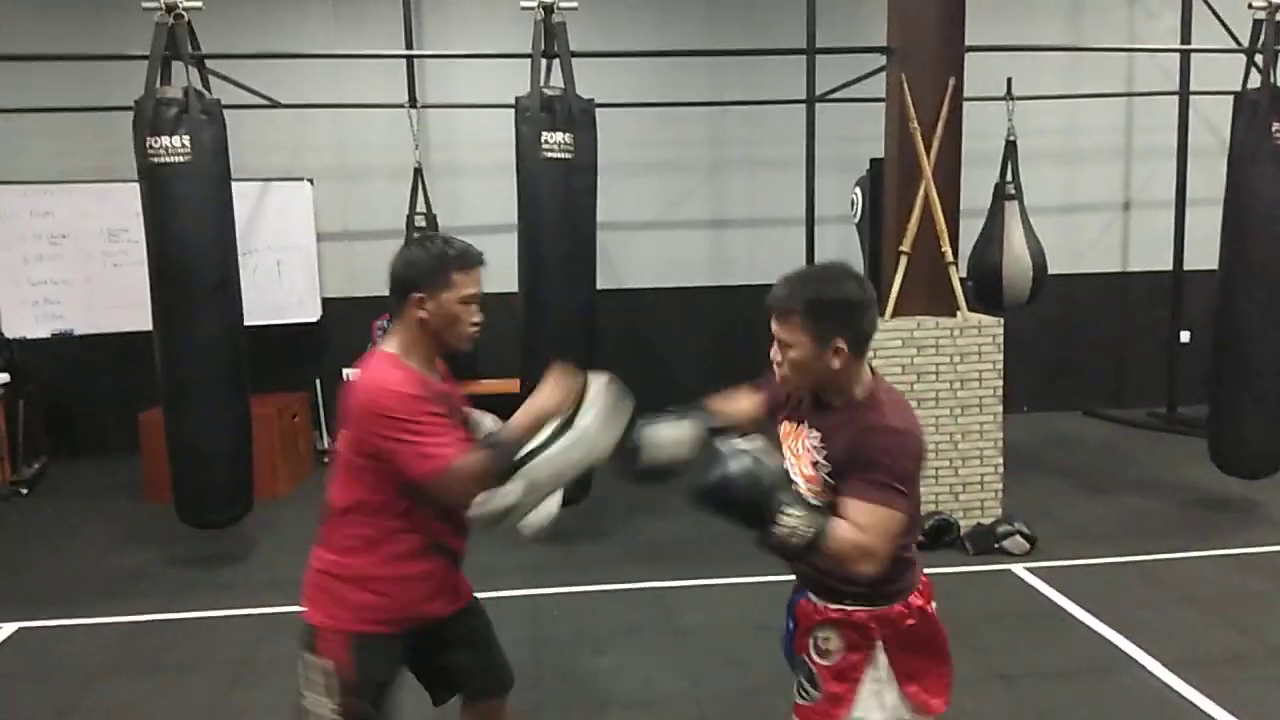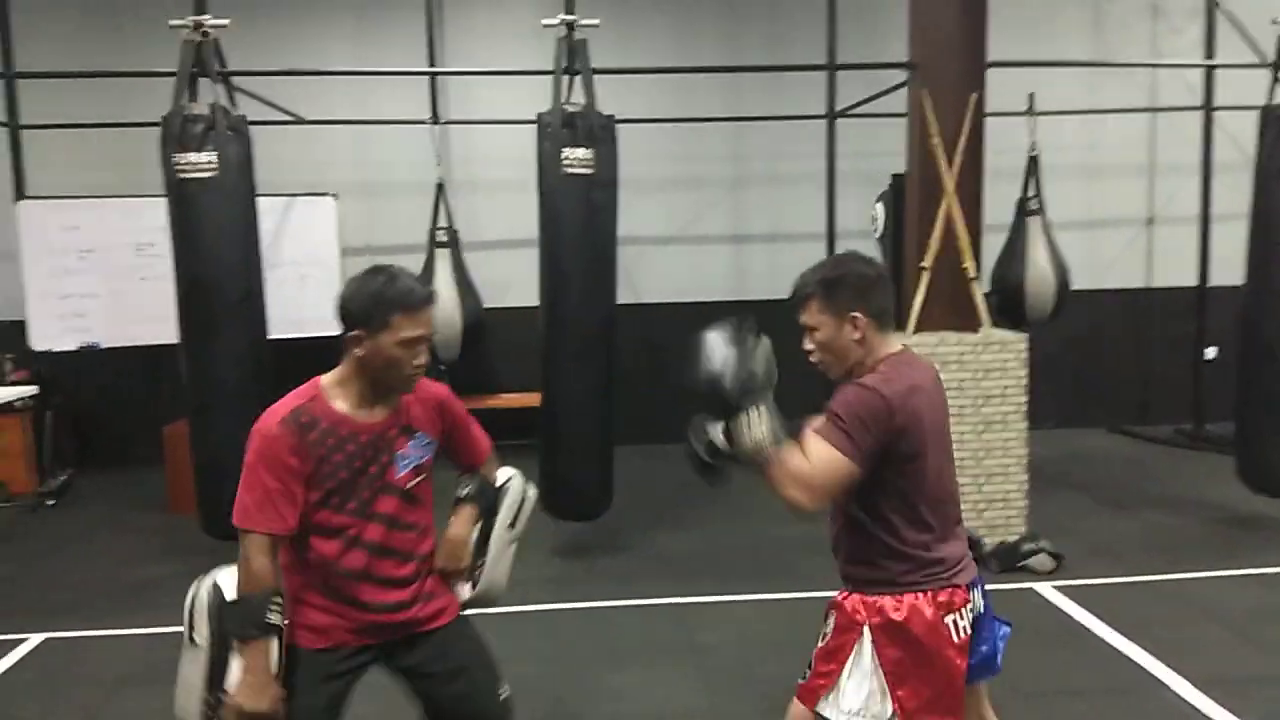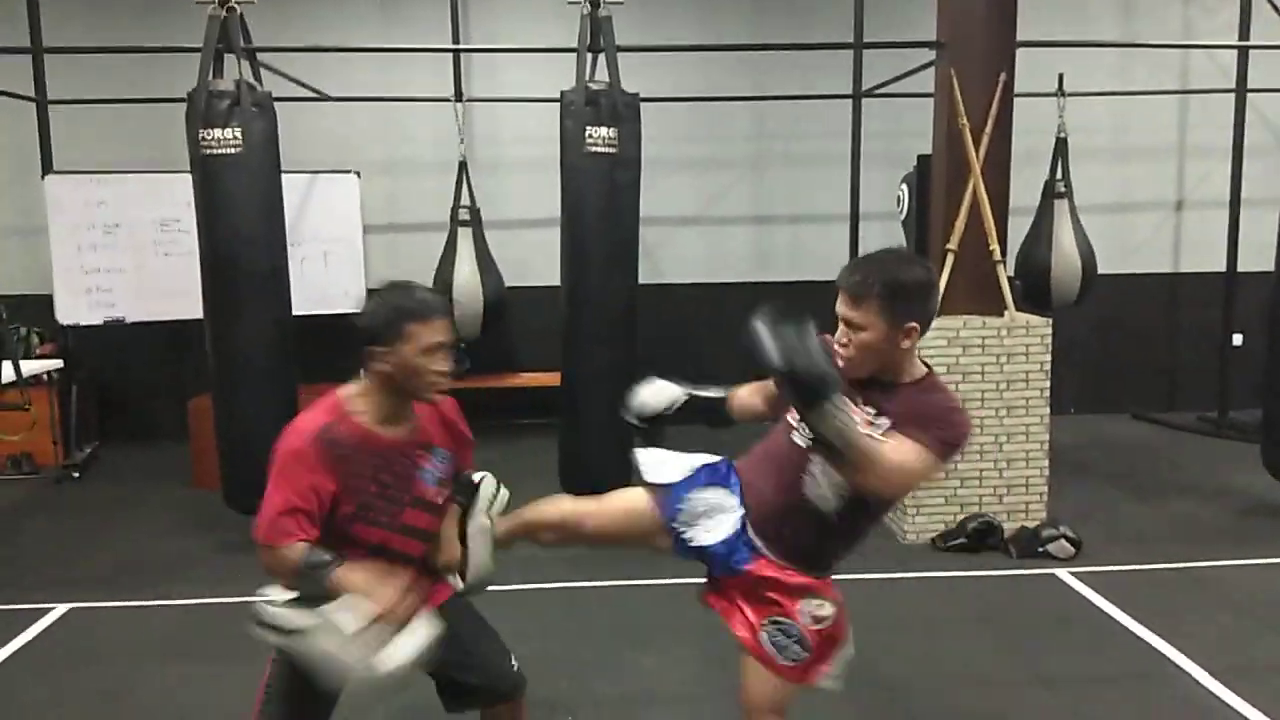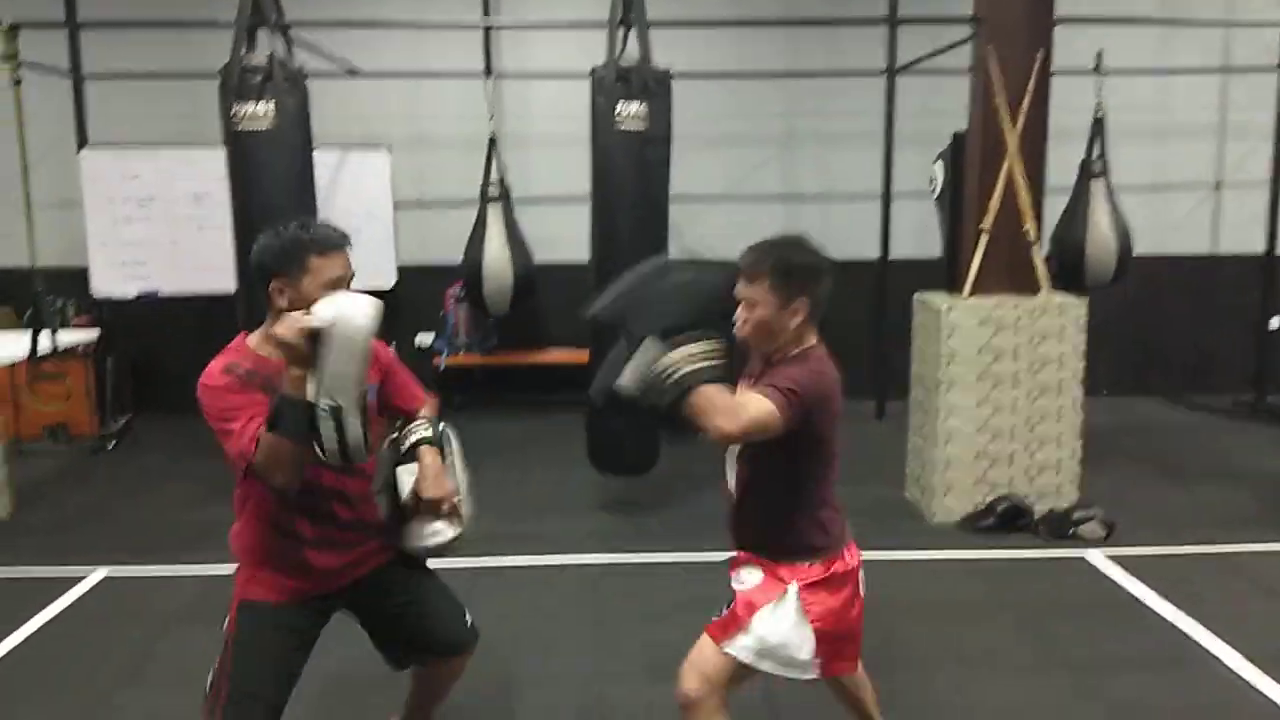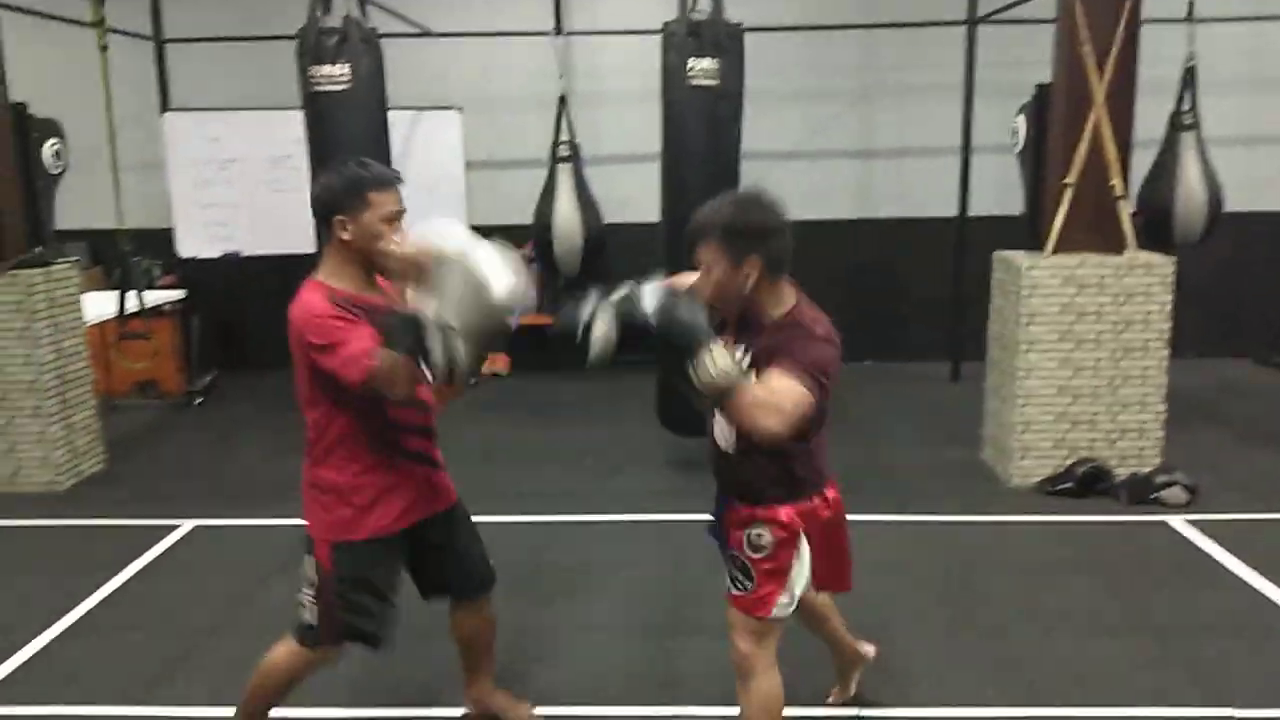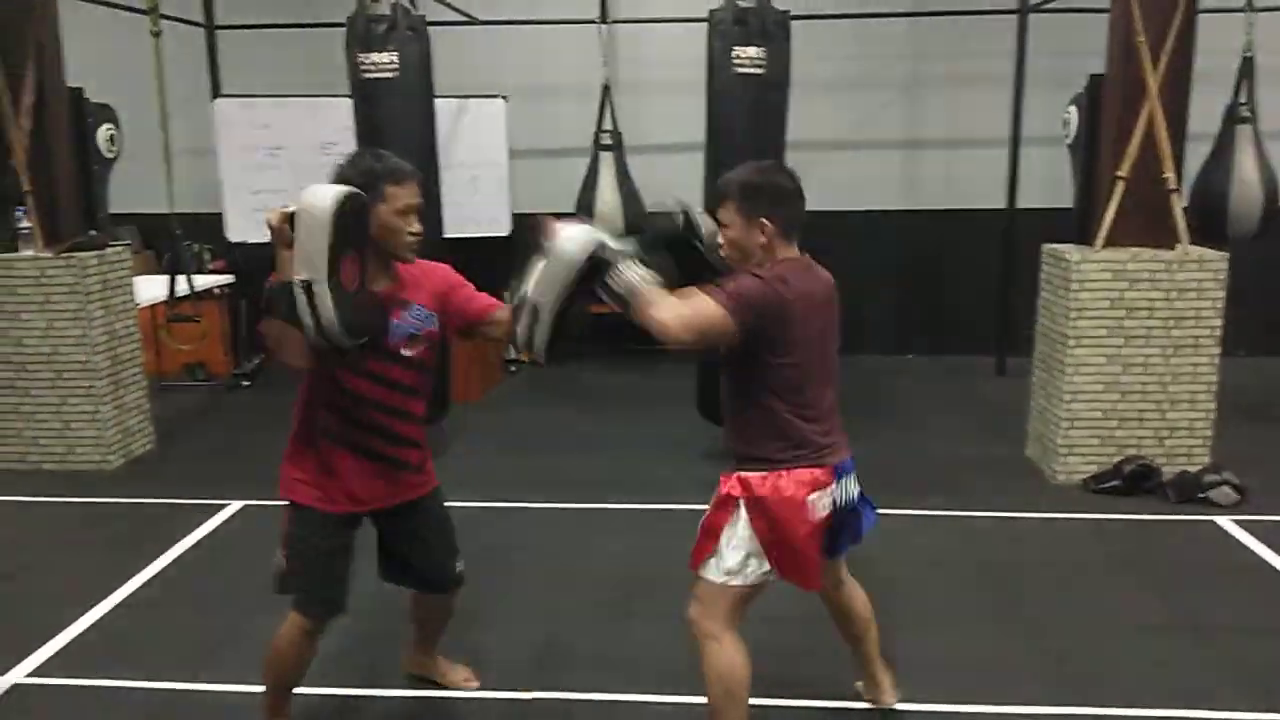
dt=0.4s
person 1, frame 1
left shoulder: (428, 373)
right shoulder: (384, 388)
right elbow: (466, 481)
right wrist: (536, 412)
left hip: (435, 588)
right hip: (357, 601)
person 1, frame 2
left shoulder: (434, 402)
right shoulder: (285, 429)
left elbow: (483, 466)
right elbow: (260, 549)
left wrist: (464, 521)
right wrist: (257, 667)
left hip: (425, 612)
right hip: (325, 627)
person 1, frame 3
left shoulder: (439, 412)
right shoulder: (314, 440)
left elbow: (460, 476)
right elbow: (280, 550)
left wrist: (452, 527)
right wrist: (359, 583)
left hip: (419, 593)
person 1, frame 4
left shoulder: (365, 351)
right shoulder: (226, 379)
left elbow: (419, 410)
right elbow: (285, 474)
left wrist: (430, 463)
right wrist: (295, 375)
left hip: (367, 550)
right hip: (279, 576)
left knee: (451, 643)
person 1, frame 5
left shoulder: (379, 286)
right shoulder: (315, 310)
left elbow: (415, 367)
right elbow: (391, 381)
right wrist: (406, 290)
left hip: (422, 485)
right hip: (353, 503)
left knee: (475, 588)
right knee: (319, 644)
person 1, frame 6
left shoulder: (433, 279)
left elbow: (504, 326)
right elbow: (294, 356)
right wrist: (289, 265)
left hip: (406, 471)
right hip: (325, 479)
left knee: (439, 579)
right knee: (312, 609)
left ankle: (423, 655)
person 2, frame 1
left shoulder: (889, 431)
right shoulder: (801, 386)
left elbow: (865, 554)
right elbow: (738, 407)
left wrist: (774, 506)
right wrist: (674, 431)
left hip: (868, 612)
right hip: (821, 594)
person 2, frame 2
left shoulder: (870, 396)
right shoulder: (910, 372)
left elbow: (806, 488)
right elbow: (825, 445)
left wrist: (747, 409)
left hip: (896, 603)
person 2, frame 3
left shoulder: (939, 418)
right shoulder: (828, 362)
left elbow: (886, 480)
right elbow: (763, 400)
left wrist: (820, 397)
right wrist: (691, 400)
left hip: (792, 576)
right hip: (729, 503)
right knee: (583, 520)
right ankle: (496, 532)
person 2, frame 4
left shoulder: (806, 380)
right shoulder: (783, 361)
left elbow: (727, 422)
right elbow: (731, 414)
left hip: (795, 573)
right hip: (809, 555)
right knee: (830, 652)
person 2, frame 5
left shoulder: (812, 341)
right shoulder: (740, 296)
left elbow: (768, 421)
right elbow: (676, 288)
left wrist: (695, 345)
left hip: (779, 511)
right hip: (747, 494)
left knee: (751, 650)
right knee: (786, 590)
right ankle: (849, 653)
person 2, frame 6
left shoulder: (761, 289)
right shoulder: (817, 280)
left elbow: (672, 324)
left wrist: (619, 264)
left hip: (772, 482)
right hip: (826, 469)
left knee: (710, 618)
right knee: (829, 573)
